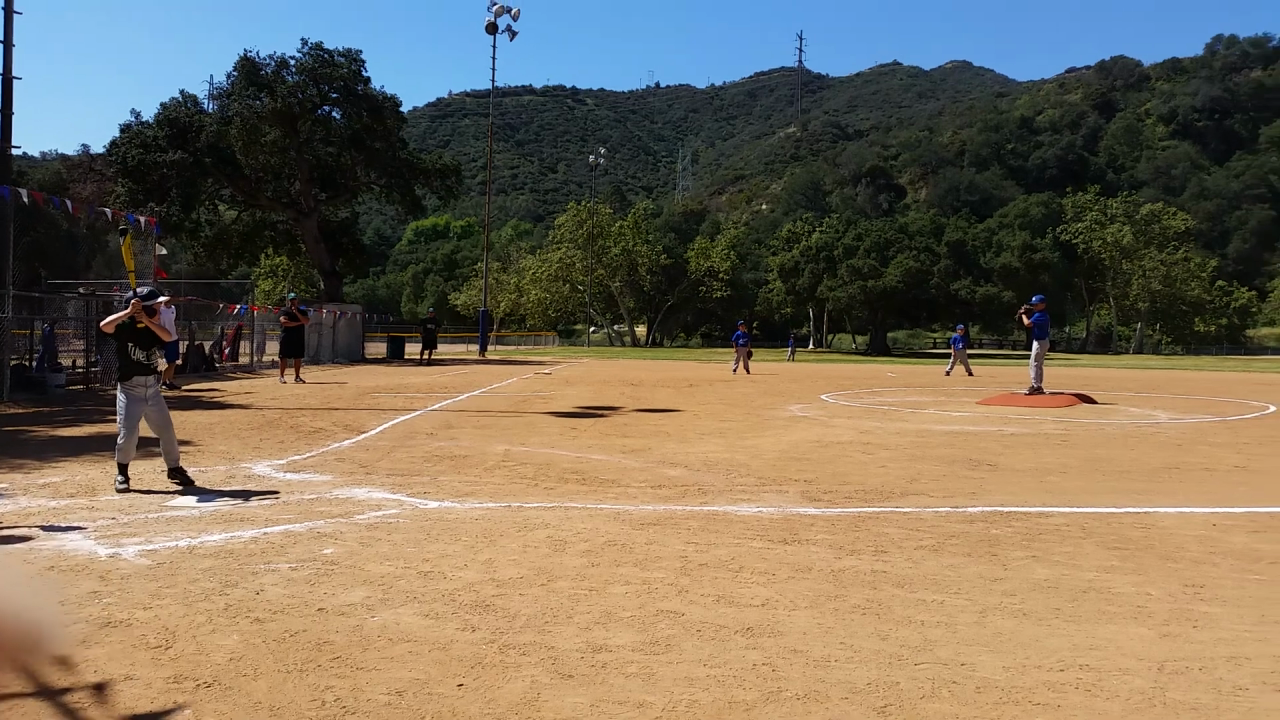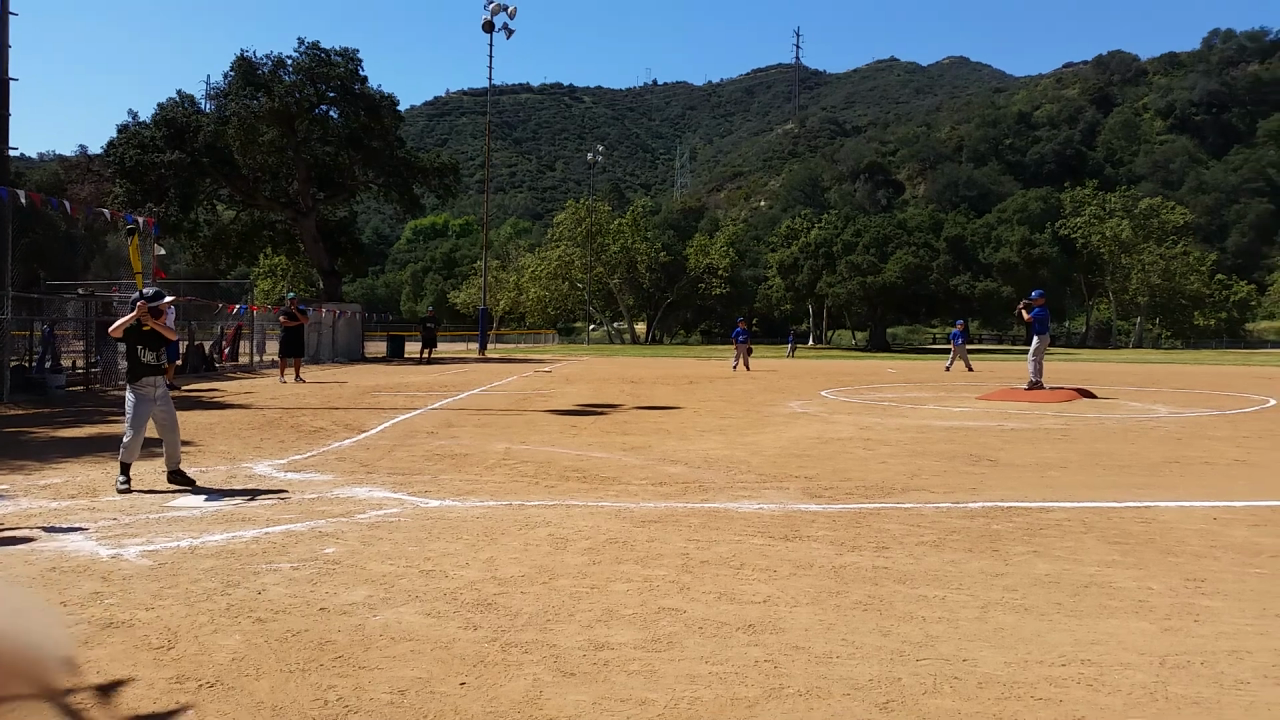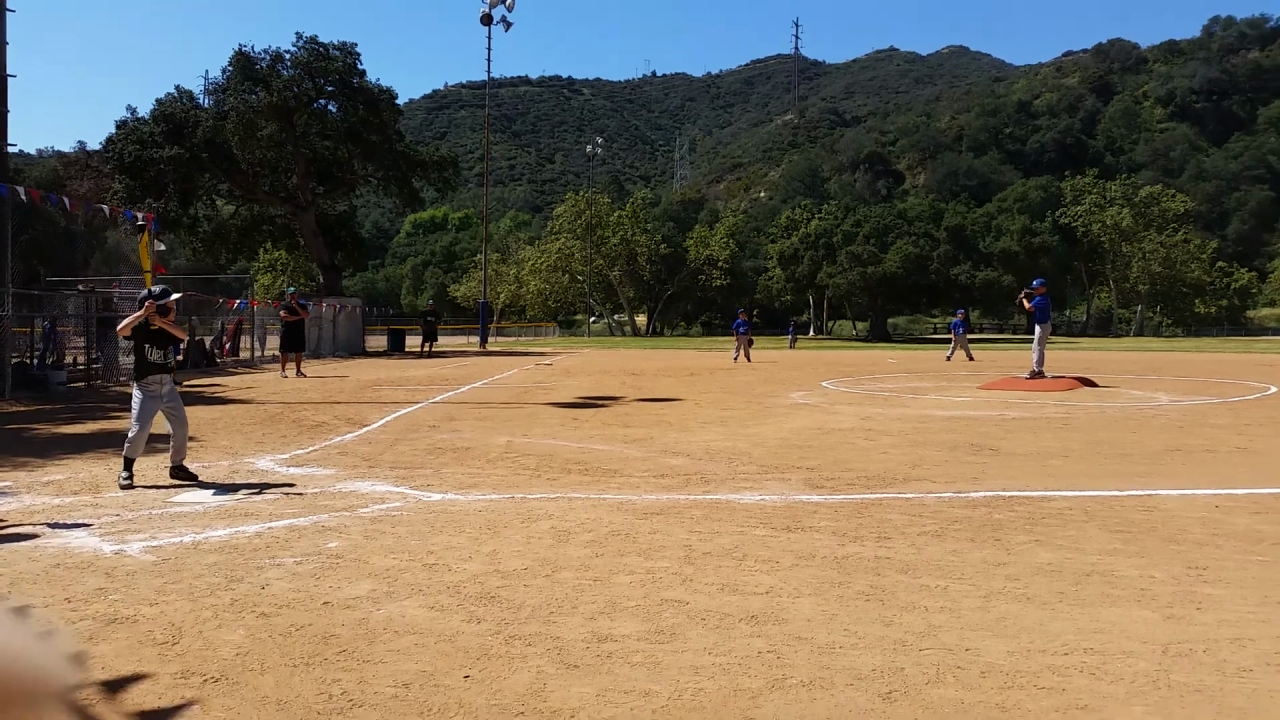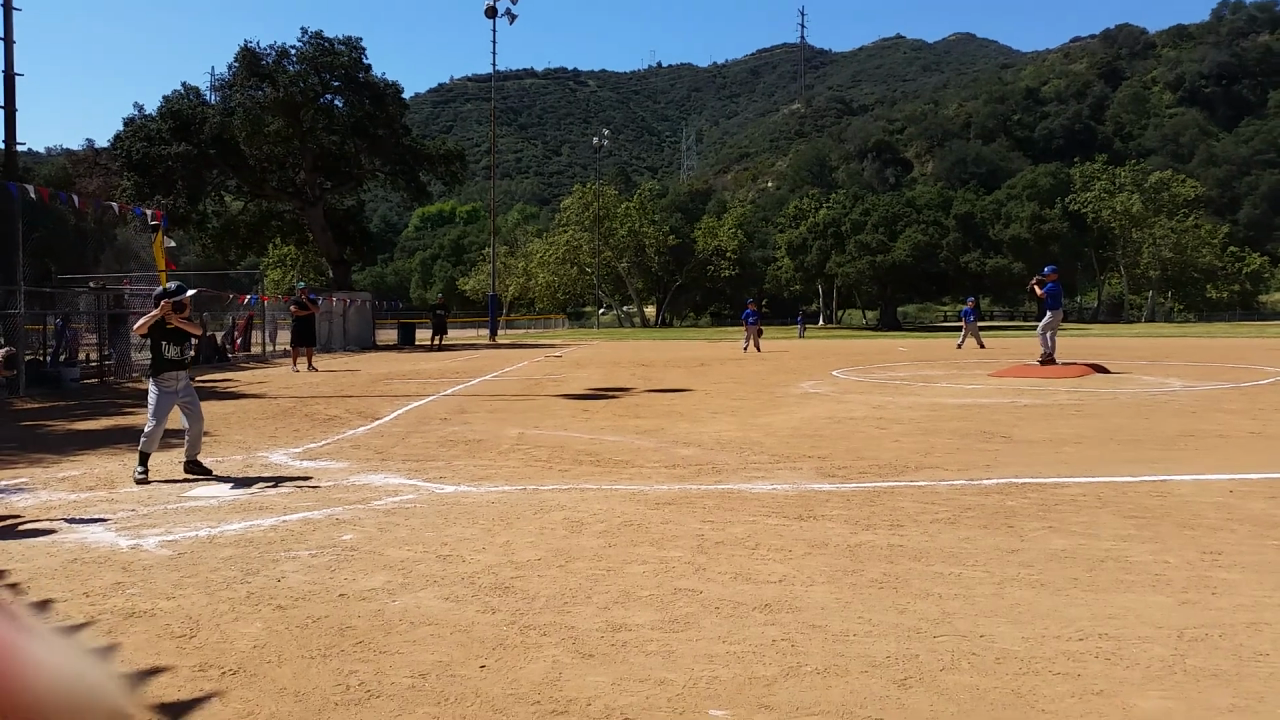
dt=0.2s
person 1, frame 1
left shoulder: (152, 329)
right shoulder: (125, 328)
left elbow: (168, 337)
right elbow: (104, 326)
left wrist: (147, 321)
right wrist: (128, 312)
left hip: (152, 388)
right hip: (130, 389)
left knee: (166, 429)
right knee: (128, 433)
left ankle: (174, 468)
right ankle: (122, 475)
person 1, frame 2
left shoulder: (159, 329)
right shoulder: (133, 330)
left elbow: (174, 335)
right elbow: (112, 331)
left wrist: (153, 323)
right wrist: (135, 314)
left hip: (160, 388)
right hip: (138, 389)
left knee: (171, 432)
right knee: (135, 432)
left ankle: (174, 471)
right ankle: (123, 475)
person 1, frame 3
left shoulder: (168, 327)
right shoulder: (141, 327)
left elbow: (183, 334)
right elbow: (120, 330)
left wrist: (161, 323)
right wrist: (142, 313)
left hip: (167, 385)
right hip: (145, 387)
left knee: (180, 426)
right knee: (139, 428)
left ankle: (177, 466)
right ankle: (126, 471)
person 1, frame 4
left shoulder: (184, 323)
right shoulder: (157, 324)
left elbow: (198, 330)
right elbow: (137, 329)
left wrist: (177, 321)
right wrist: (158, 312)
left hip: (183, 380)
right hip: (161, 382)
left knee: (196, 421)
right knee: (156, 423)
left ankle: (191, 461)
right ankle: (141, 466)
